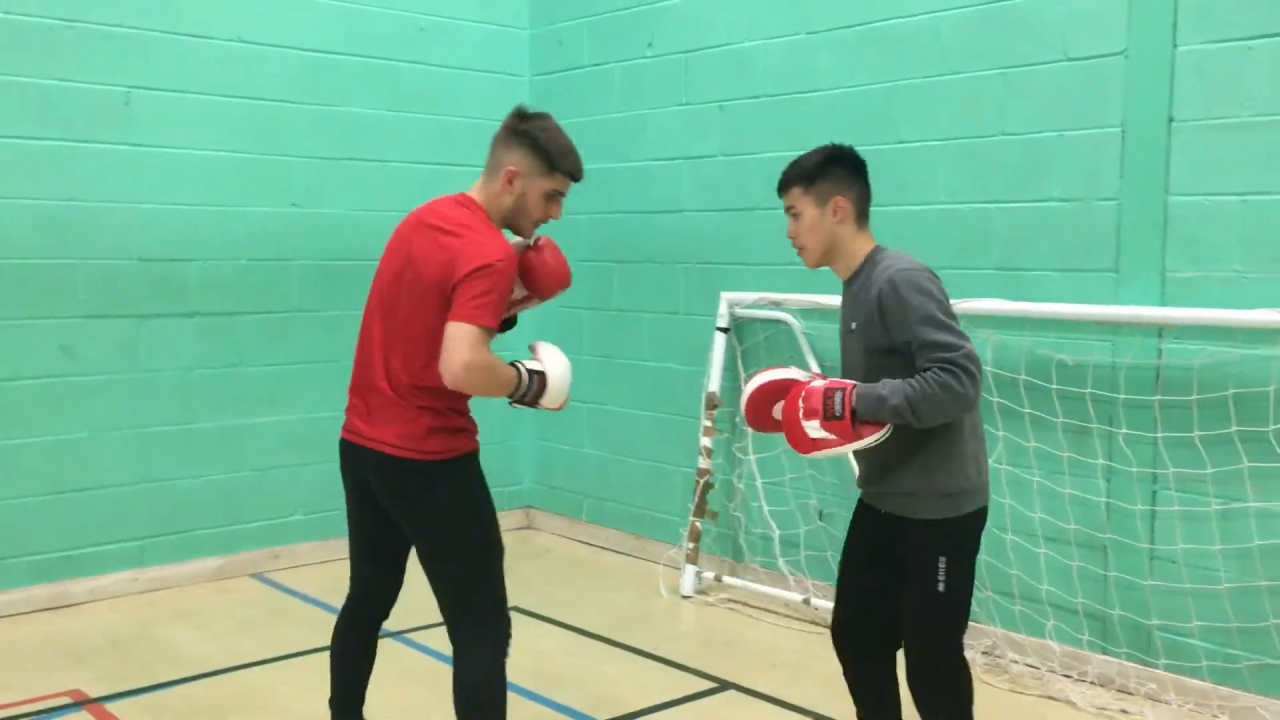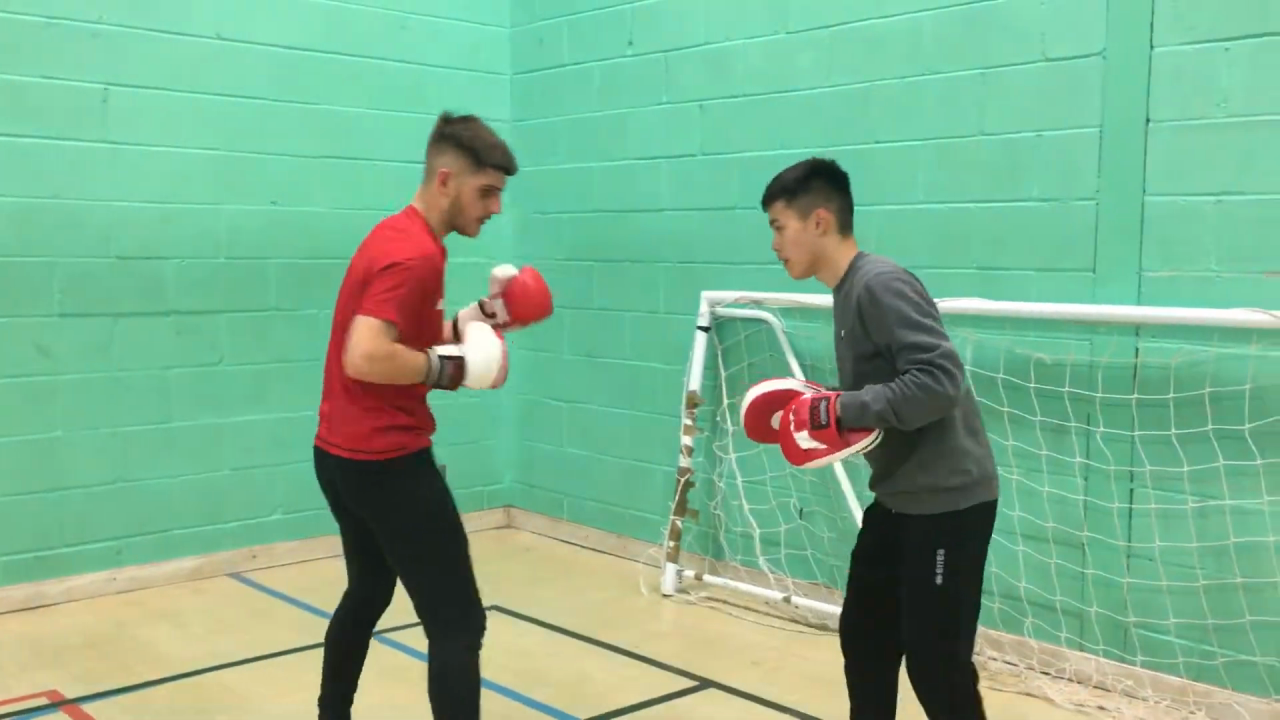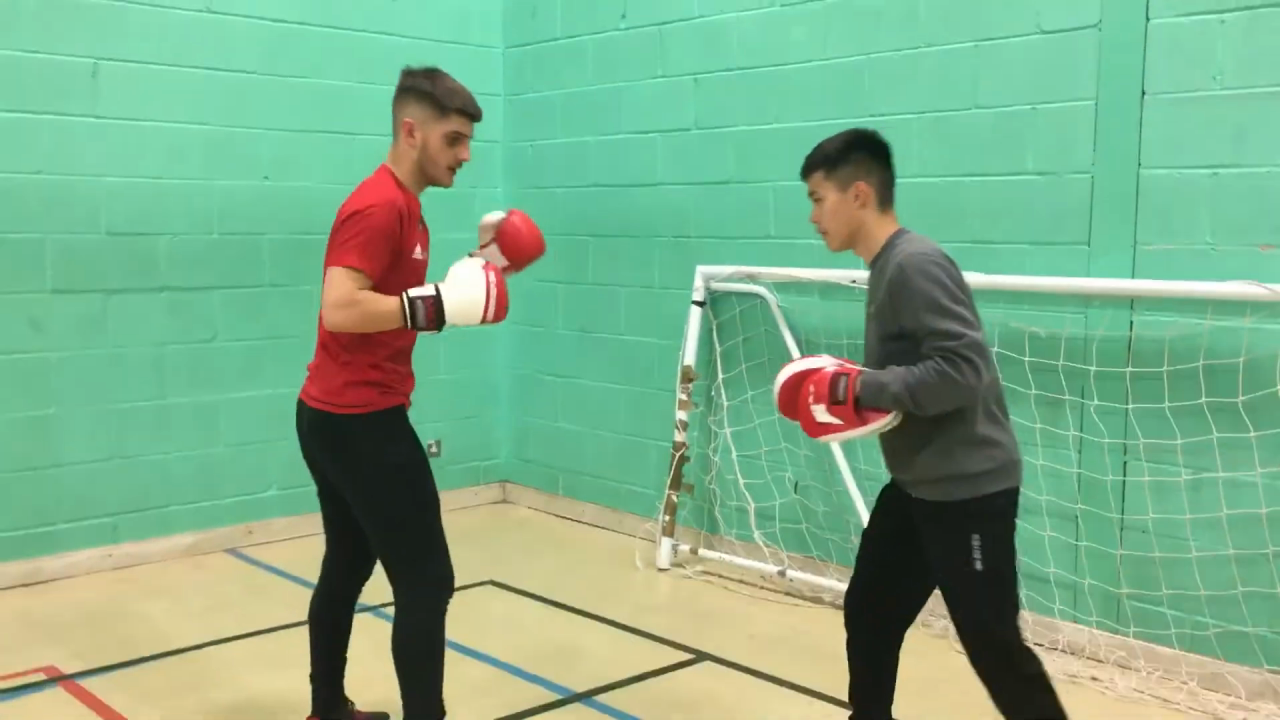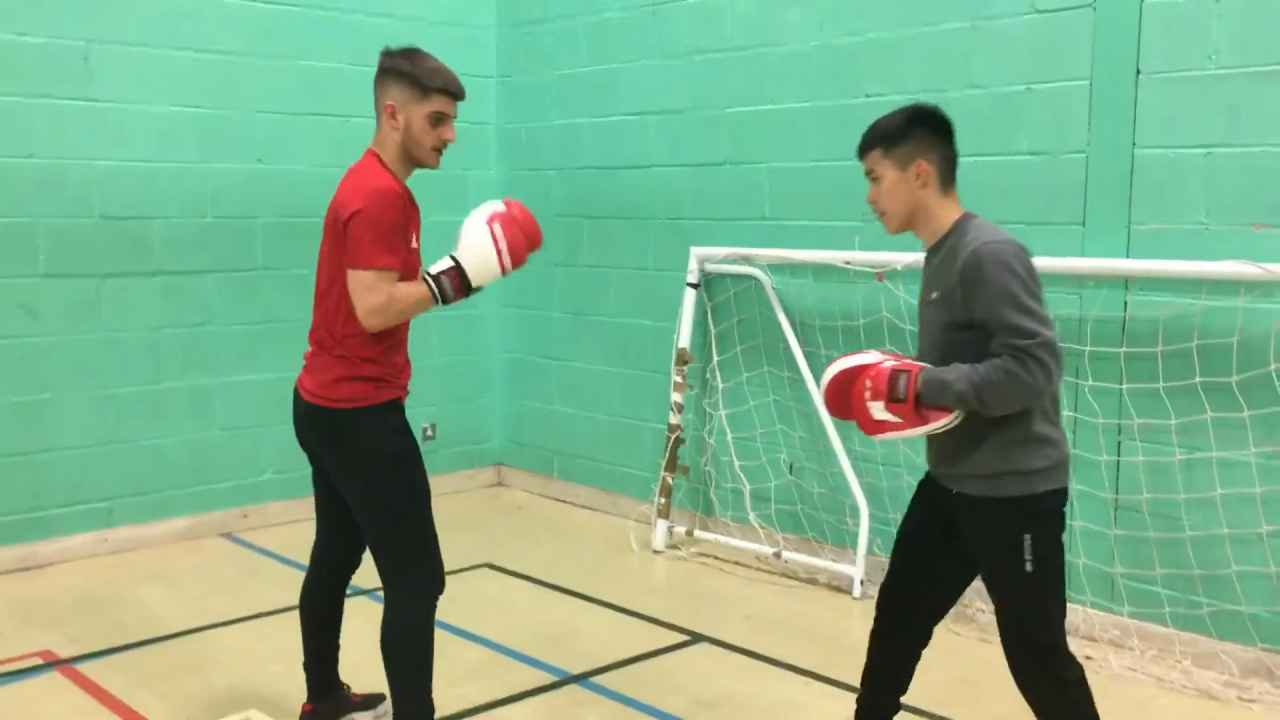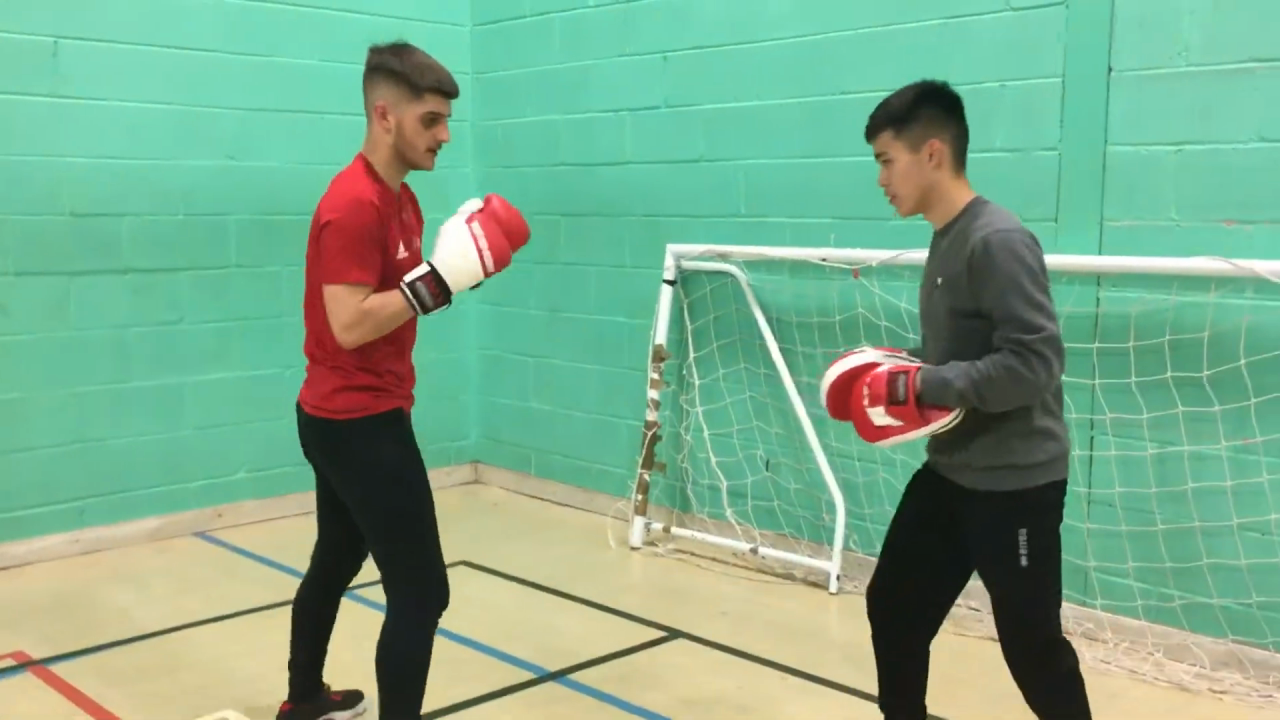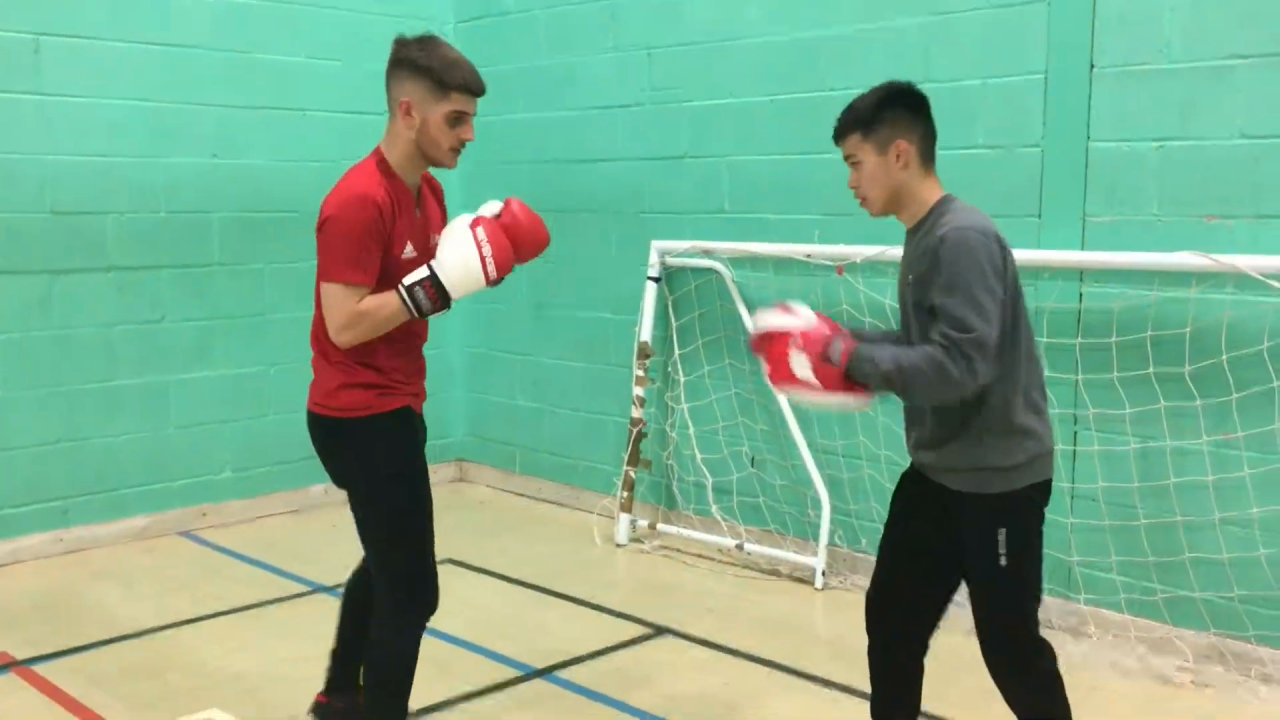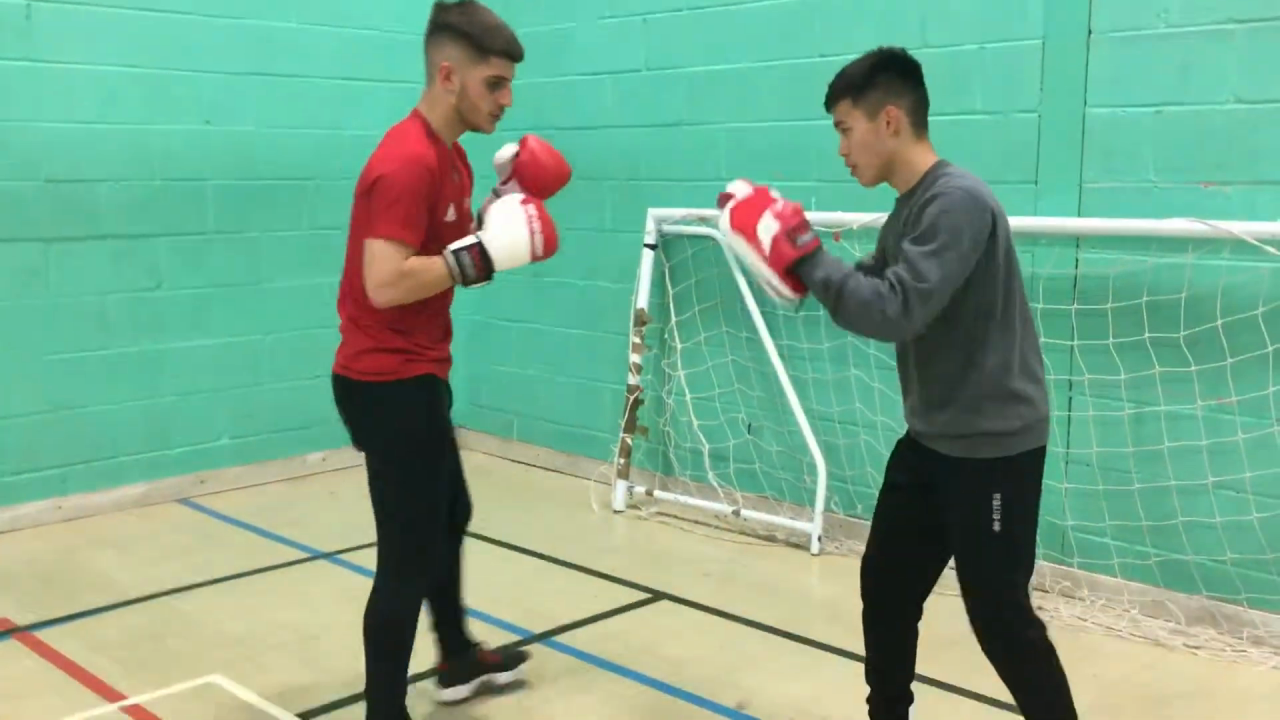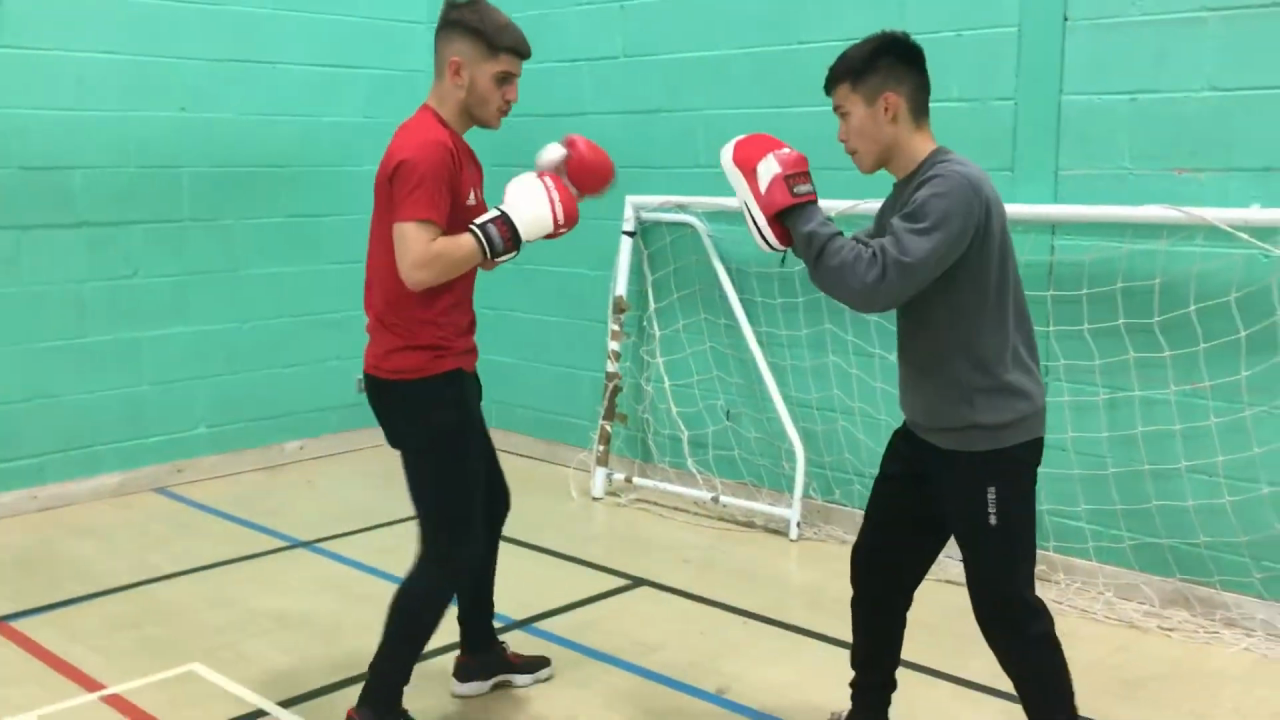
dt=0.2s
person 1, frame 1
left shoulder: (421, 221)
right shoulder: (488, 254)
right elbow: (457, 369)
right wrist: (533, 379)
left hip: (364, 448)
right hip: (429, 462)
left knee: (370, 593)
right knee: (482, 630)
person 1, frame 2
left shoulder: (398, 238)
right shoulder: (413, 253)
right elbow: (366, 359)
left wrist: (485, 319)
right wrist: (456, 366)
left hip: (343, 454)
right hip: (386, 461)
left knee: (367, 592)
right knee: (457, 623)
person 1, frame 3
left shoulder: (399, 206)
right shoulder: (381, 205)
left elbow: (395, 303)
right elbow: (341, 309)
left wrist: (474, 271)
right wrist: (439, 304)
left hip: (329, 416)
right hip: (362, 419)
left knee: (347, 566)
right knee: (425, 585)
person 1, frame 4
left shoulder: (389, 190)
right shoulder: (374, 195)
left elbow: (403, 289)
right elbow: (376, 310)
left wrist: (473, 256)
right wrist: (461, 271)
left hip: (329, 406)
right hip: (358, 411)
left knee: (336, 555)
right knee: (417, 579)
person 1, frame 5
left shoulder: (400, 196)
right shoulder: (352, 204)
left elbow: (404, 294)
right elbow: (350, 325)
left wrist: (467, 253)
right wrist: (443, 273)
left hip: (352, 417)
right hip: (359, 421)
left knee: (337, 560)
right knee: (421, 591)
person 1, frame 6
left shoulder: (425, 191)
right shoulder: (360, 200)
right elbow: (345, 325)
left wrist: (481, 252)
right wrist: (441, 282)
left hip: (383, 412)
right hip: (364, 419)
left knee: (386, 564)
right knee: (410, 589)
person 1, frame 7
left shoulder: (447, 155)
right shoulder: (407, 161)
right elbow: (386, 283)
left wrist: (506, 205)
right wrist: (488, 250)
left hip: (409, 377)
right hip: (389, 384)
left knee: (449, 517)
right knee: (410, 555)
left ankle: (458, 659)
person 1, frame 8
left shoulder: (449, 147)
right shoulder: (425, 149)
left elbow: (468, 241)
right elbow: (419, 264)
left wrist: (541, 193)
right wrist: (510, 223)
left hip: (433, 370)
right hip: (419, 377)
left knee: (480, 509)
right knee: (450, 540)
left ankle: (479, 654)
person 2, frame 1
left shoulder: (902, 281)
right shoulder: (857, 288)
left elbow: (959, 380)
left wrist: (860, 401)
right wrist: (817, 401)
left hip: (941, 509)
right hip: (885, 503)
left knee: (932, 665)
right knee: (856, 638)
person 2, frame 2
left shoulder: (883, 285)
right shoulder: (850, 293)
left elbow: (939, 382)
left wrist: (842, 409)
right wrist: (812, 411)
left hip: (947, 503)
right hip: (899, 501)
left knee: (937, 662)
right knee: (864, 638)
person 2, frame 3
left shoulder: (918, 265)
right shoulder: (886, 270)
left elbow: (963, 370)
left wrist: (864, 388)
right wrist: (840, 391)
left hip: (969, 490)
right hip: (915, 487)
left knee: (994, 648)
right knee: (868, 618)
person 2, frame 4
left shoulder: (990, 255)
right shoulder: (938, 256)
left elbow: (1034, 368)
left wrist: (924, 387)
right wrist: (897, 382)
left hip: (1016, 488)
right hip: (951, 482)
left knee: (1035, 650)
right knee: (897, 611)
person 2, frame 5
left shoulder: (999, 242)
right shoulder: (945, 240)
left elbow: (1035, 363)
left wrist: (926, 387)
right wrist: (902, 370)
left hip: (1014, 481)
right hip: (949, 473)
left knee: (1031, 643)
right knee: (893, 605)
person 2, frame 6
left shoulder: (962, 239)
right shoulder: (923, 237)
left elbow: (961, 365)
left wrist: (851, 360)
right wrist: (857, 346)
left hip: (999, 479)
right hip: (938, 473)
left knee: (1010, 646)
right knee: (893, 616)
person 2, frame 7
left shoulder: (959, 202)
right shoulder: (911, 208)
left elbow: (896, 311)
right elbow: (873, 292)
left wrist: (803, 258)
right wrist: (801, 264)
left hip: (995, 446)
right hip: (932, 440)
left knee: (999, 614)
right knee: (885, 586)
person 2, frame 8
left shoulder: (954, 187)
right shoulder: (909, 192)
left elbow: (874, 282)
right elbow: (868, 270)
left wrist: (799, 212)
right wrist: (794, 224)
left hip: (990, 437)
right hip: (928, 431)
left knee: (1004, 605)
right knee: (876, 573)
